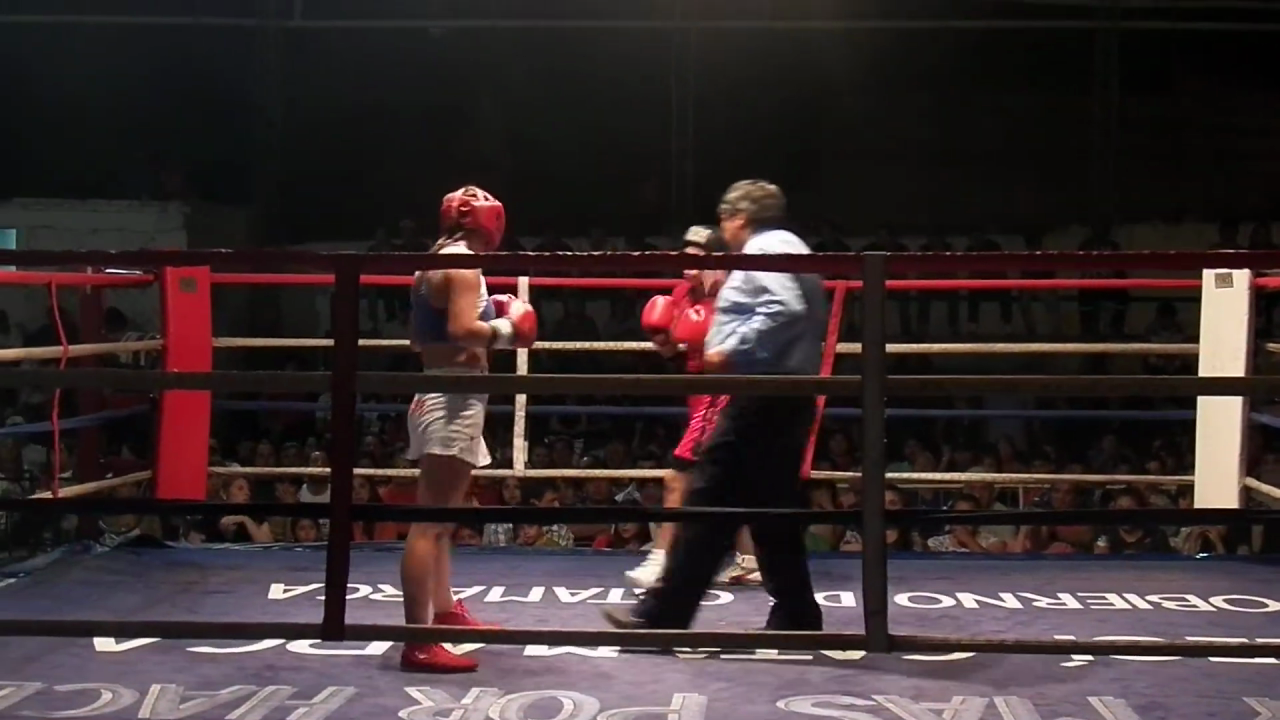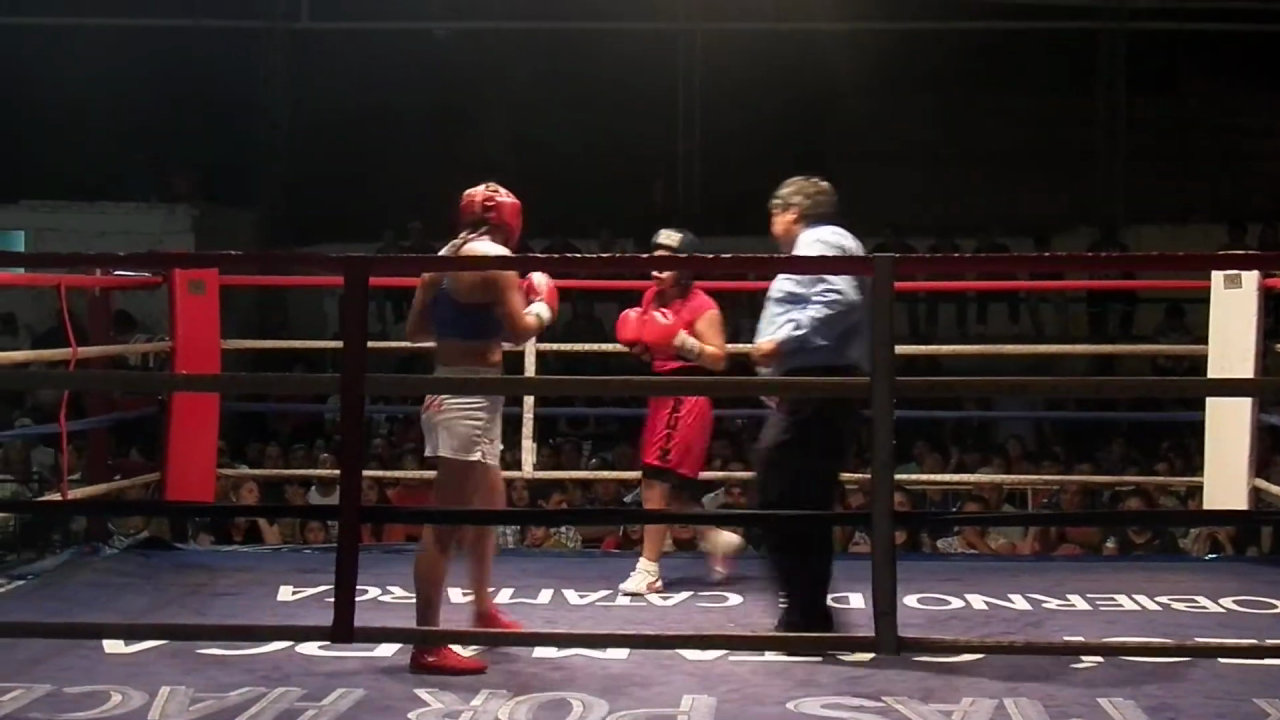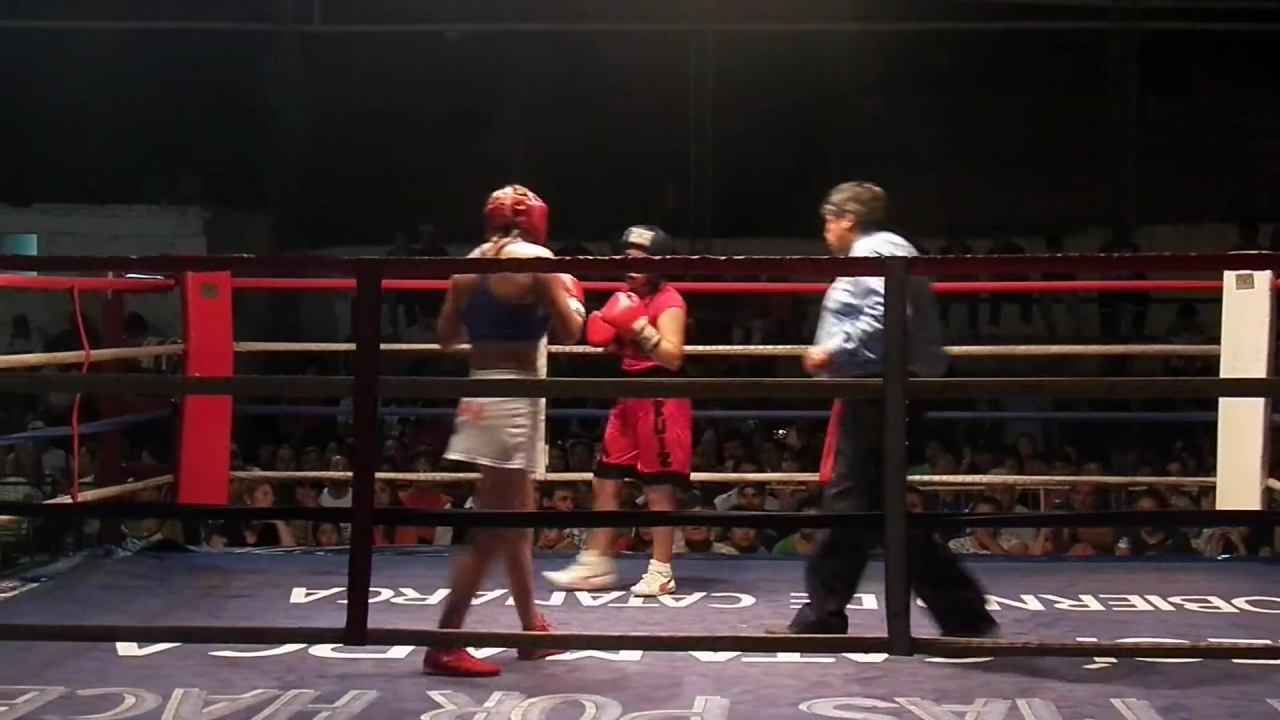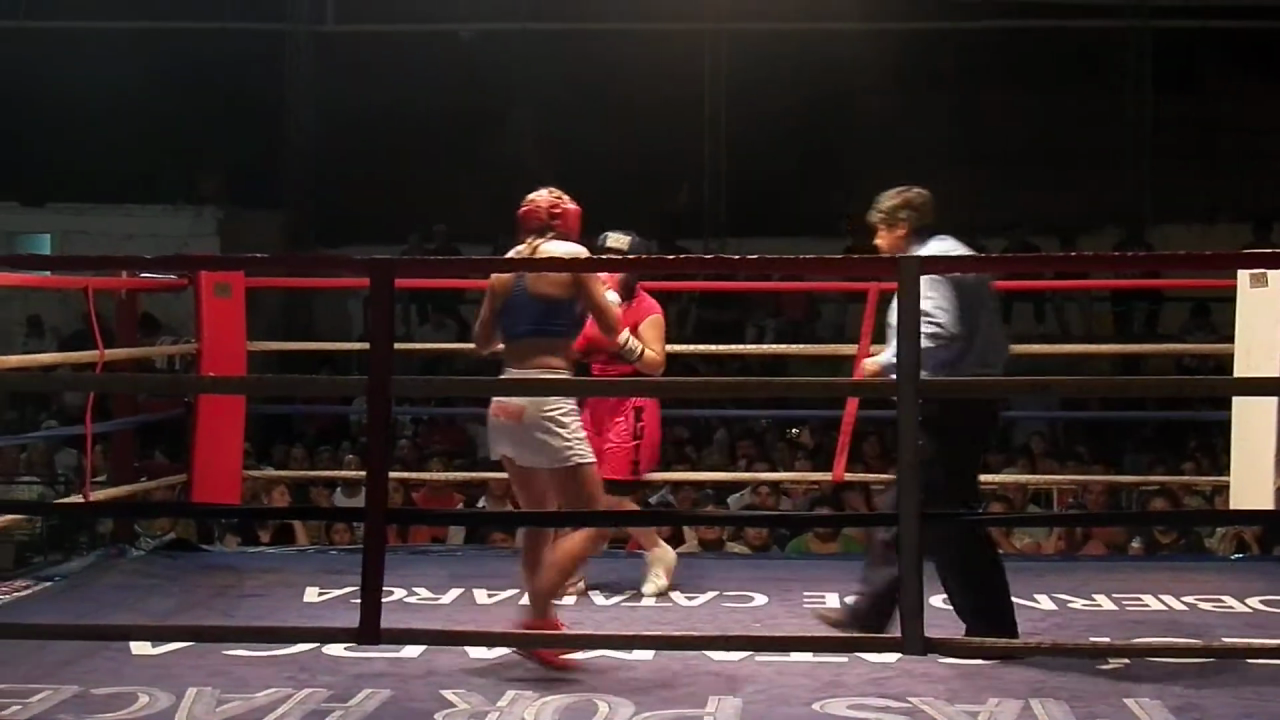
dt=0.2s
person 1, frame 1
left shoulder: (432, 263)
right shoulder: (463, 262)
right elbow: (462, 329)
left wrist: (490, 327)
right wrist: (506, 329)
left hip: (440, 394)
right hip: (454, 398)
left knee: (442, 514)
right knee: (431, 521)
left ankle: (446, 610)
right ankle: (418, 641)
person 1, frame 2
left shoulder: (443, 259)
right shoulder: (494, 257)
left elbow: (415, 330)
right elbow: (517, 330)
right wrist: (542, 307)
left hip: (448, 389)
right hip: (473, 396)
left knee: (489, 505)
right knee: (447, 523)
left ankle: (484, 610)
right ankle: (427, 645)
person 1, frame 3
left shoulder: (469, 266)
right shoulder: (536, 259)
left elbow: (447, 336)
right elbow: (567, 332)
right wrist: (574, 304)
left hip: (480, 393)
right hip: (511, 398)
left knee: (517, 522)
right knee: (491, 532)
left ankle: (532, 627)
right ankle: (445, 644)
person 1, frame 4
left shoulder: (503, 268)
right shoulder: (572, 256)
left elbow: (482, 340)
right elbow: (613, 327)
right wrist: (631, 345)
left hip: (508, 398)
right hip: (547, 400)
left knee: (540, 522)
right knee: (593, 521)
left ankle: (543, 624)
right ankle: (535, 623)
person 2, frame 1
left shoulder: (767, 251)
right shoulder: (788, 249)
left elbow: (786, 311)
left wrist: (732, 350)
left hip: (762, 397)
right hip: (787, 398)
left knee: (711, 503)
right knee: (774, 509)
left ankle: (663, 614)
right ankle: (796, 614)
person 2, frame 2
left shoulder: (819, 242)
right shoulder: (833, 243)
left elbow: (841, 301)
left wrist: (785, 340)
left hip: (812, 389)
right hip: (822, 390)
left knee: (779, 502)
right knee: (805, 505)
left ankle: (806, 612)
right ankle: (806, 616)
person 2, frame 3
left shoulder: (873, 253)
right shoulder: (888, 251)
left elbow: (886, 317)
left wrist: (836, 351)
left hip: (878, 397)
right hip: (877, 398)
left knee: (858, 509)
right knee: (850, 506)
person 2, frame 4
right shoulder: (950, 255)
left elbow: (937, 334)
right elbow: (962, 334)
left wrist: (885, 363)
left hip: (948, 405)
right hip: (962, 401)
left knee: (946, 517)
left ankle: (990, 624)
right ankle: (871, 610)
person 3, frame 1
right shoulder: (682, 294)
right elbow: (668, 349)
left wrist: (708, 337)
right wrist: (658, 331)
left hip: (719, 396)
right hip: (701, 393)
left knee: (676, 478)
left ankle: (660, 562)
right ankle: (747, 562)
person 3, frame 2
left shoulder: (701, 306)
right shoulder: (652, 298)
left elbow: (718, 359)
left wrist: (679, 341)
right wrist: (635, 343)
left hip: (686, 400)
right hip: (662, 397)
left knee: (655, 484)
right knee: (674, 488)
left ankle: (647, 571)
right ankle: (718, 539)
person 3, frame 3
left shoulder: (669, 303)
right shoulder: (628, 296)
left elbow: (673, 357)
left wrist: (638, 325)
right wrist: (607, 338)
left hip: (660, 401)
right hip: (629, 396)
left knee: (658, 489)
right knee: (604, 483)
left ankle: (661, 571)
right ankle: (593, 565)
person 3, frame 4
left shoulder: (646, 308)
left elbow: (656, 365)
right wrist: (582, 342)
left hip: (632, 405)
right hip: (598, 402)
left knee: (610, 496)
left ankle: (659, 554)
right ankle: (571, 574)
